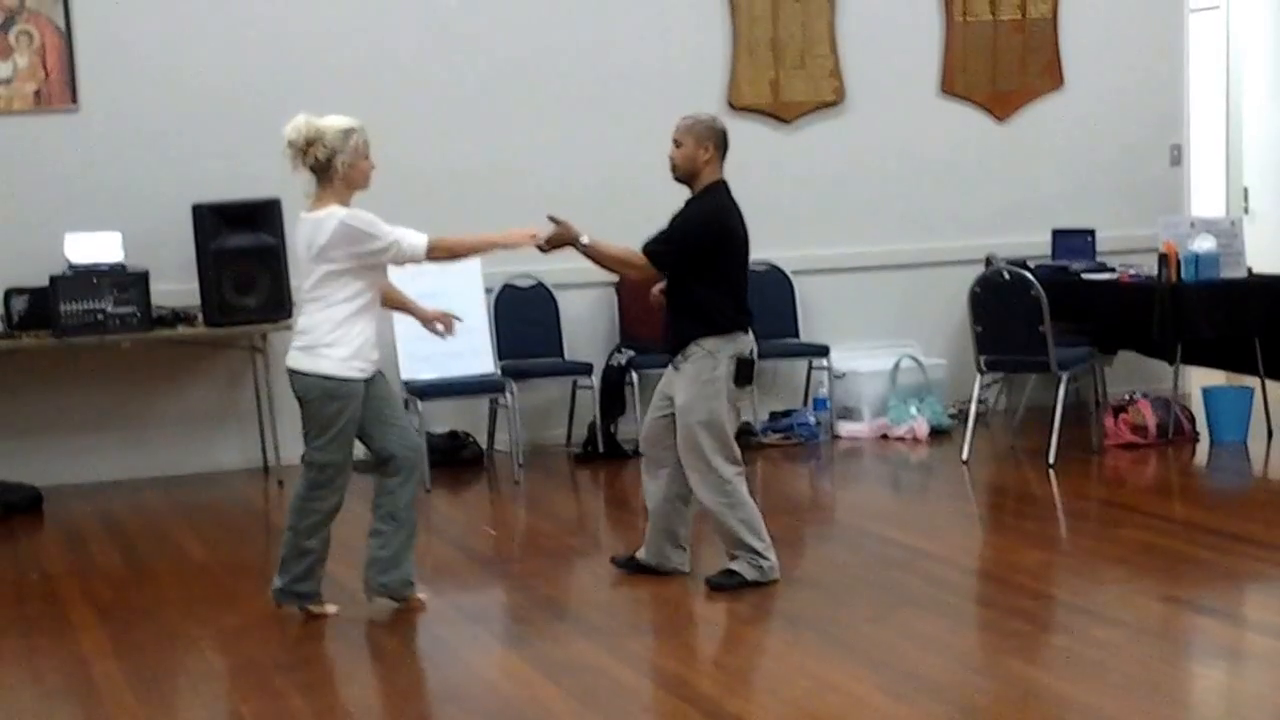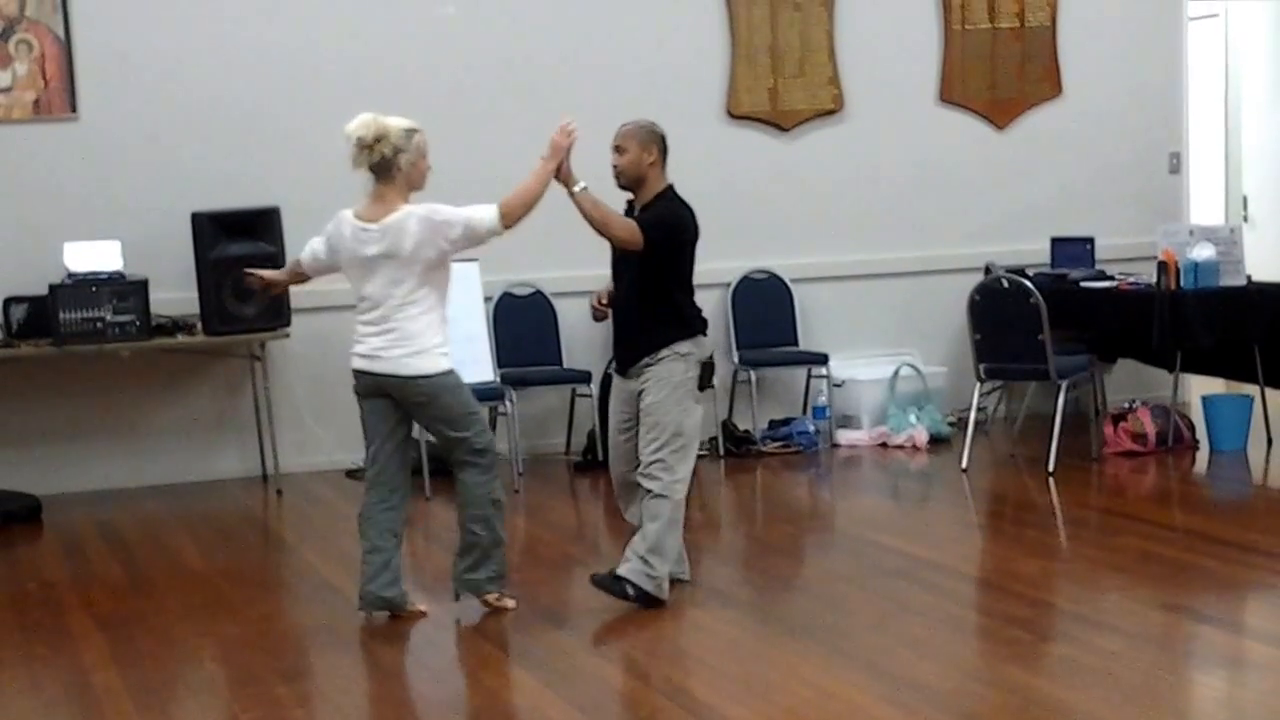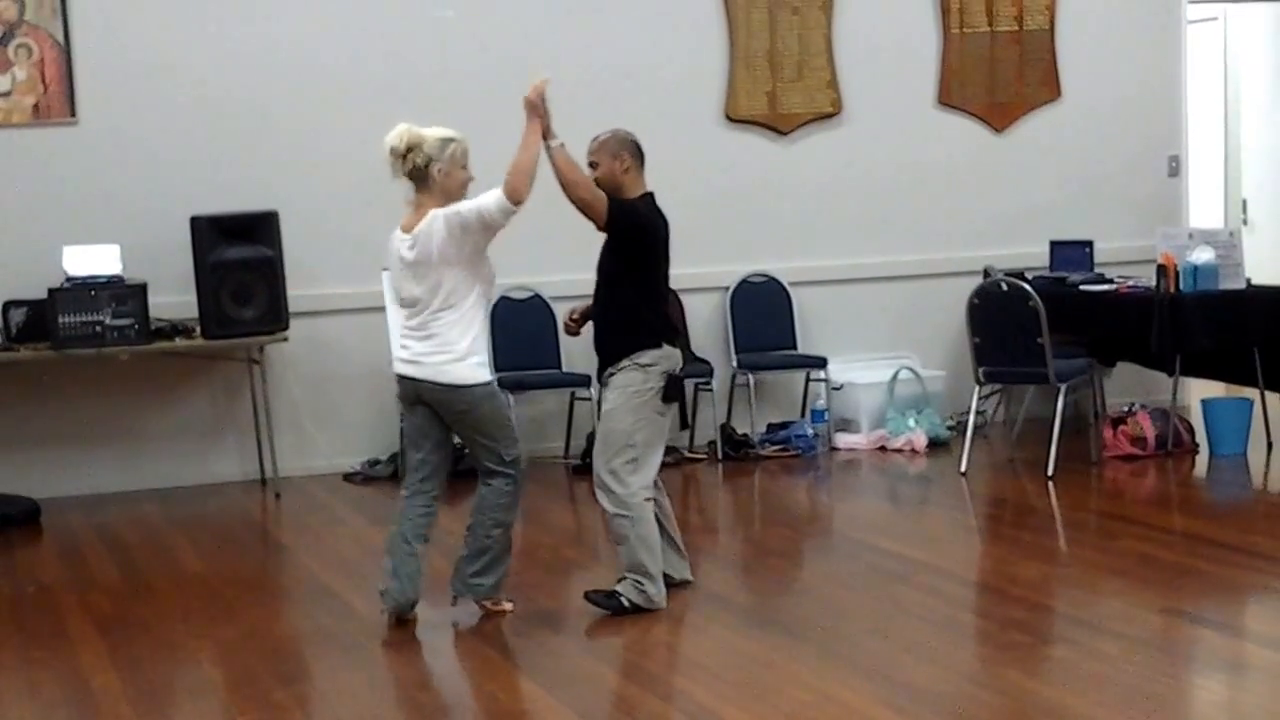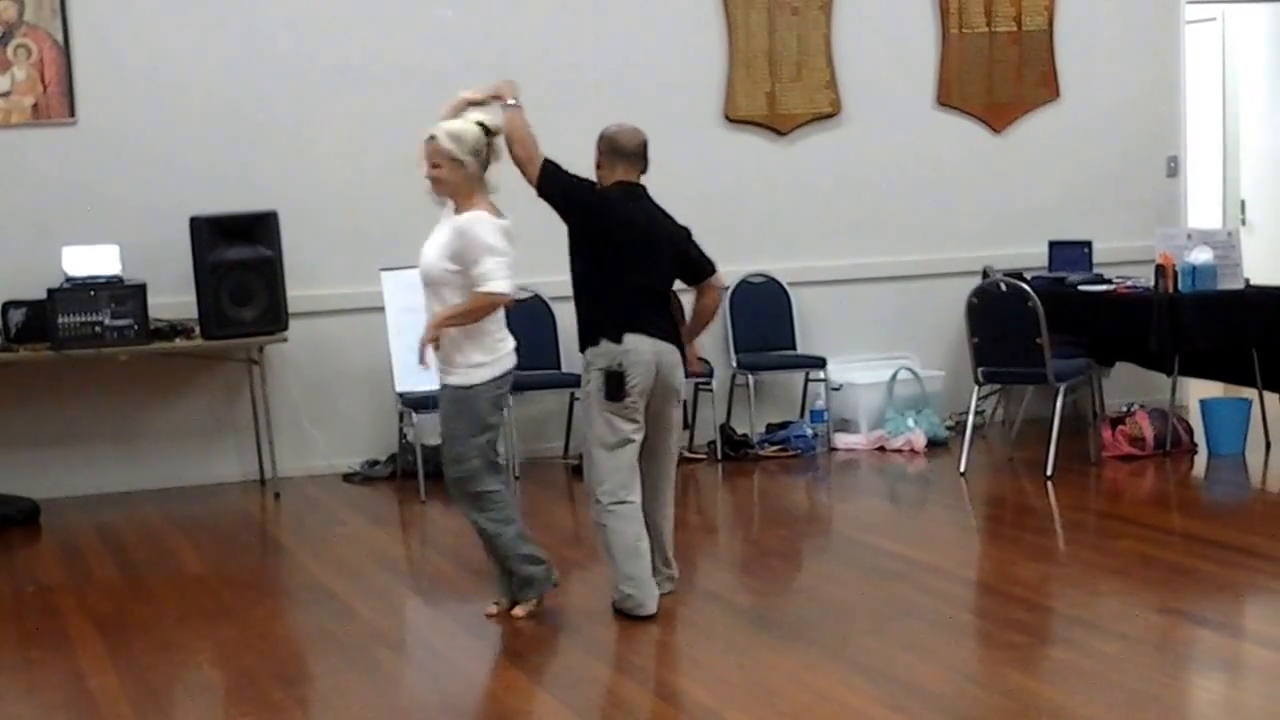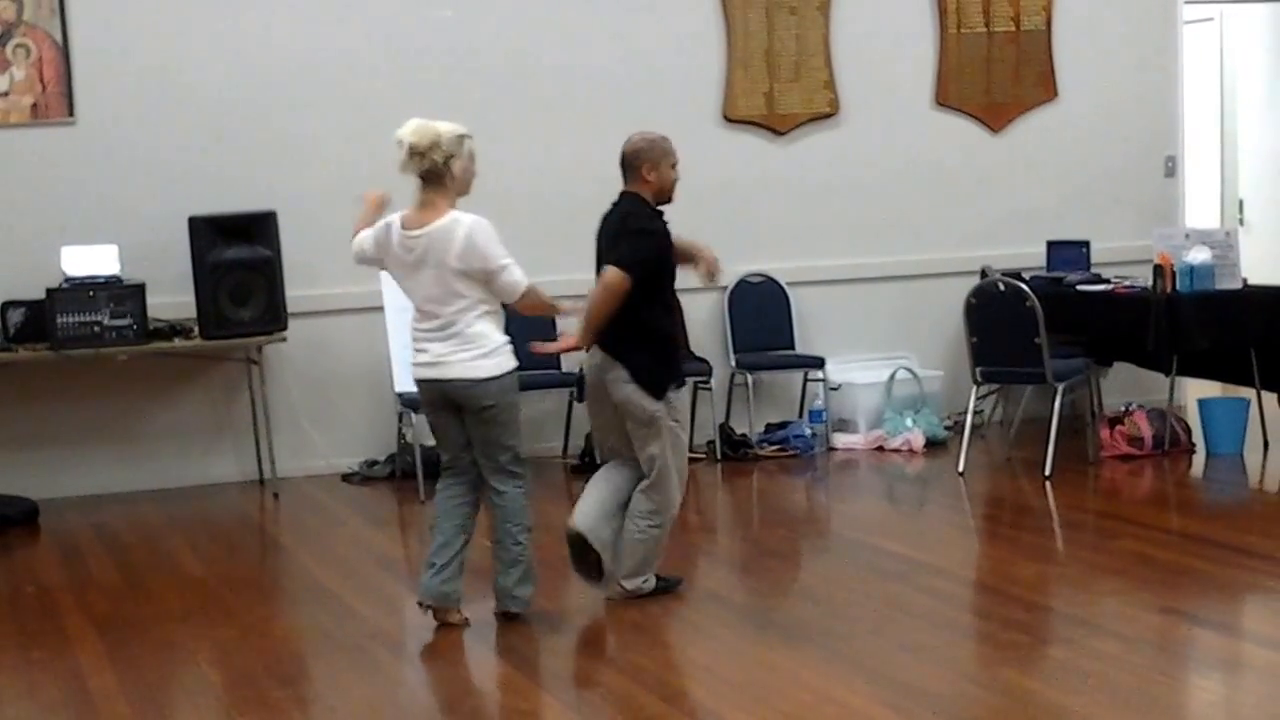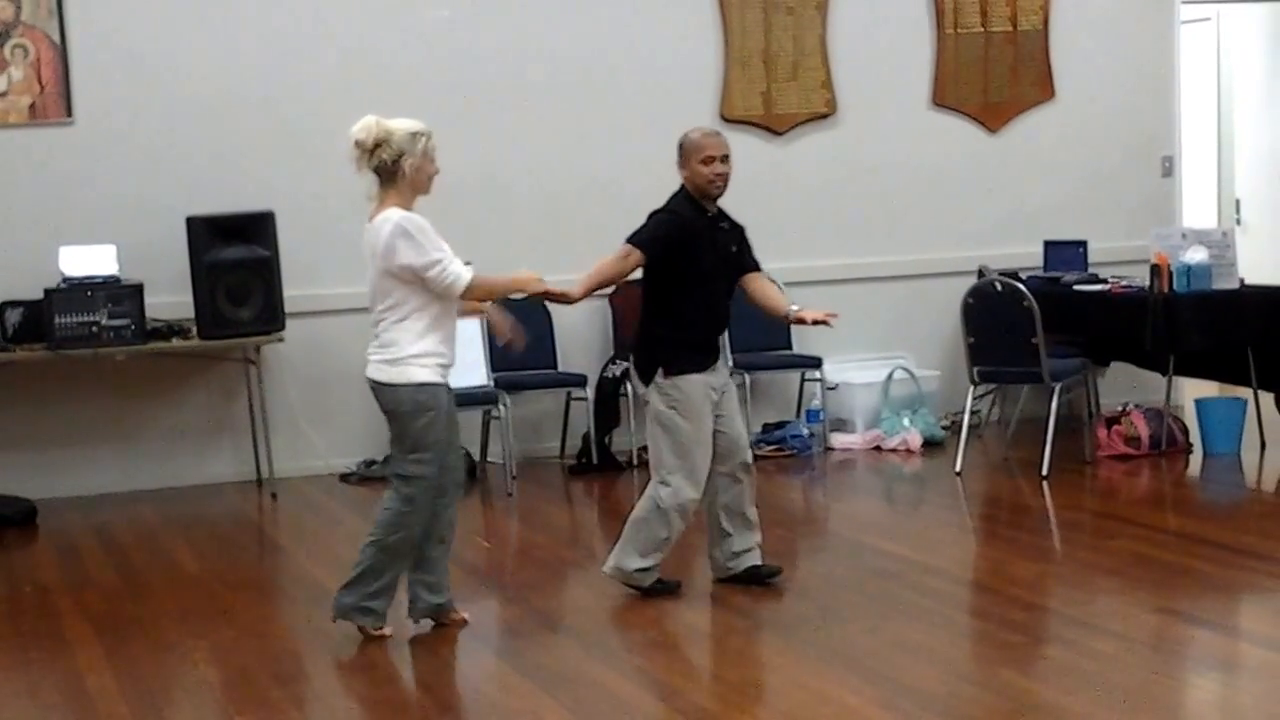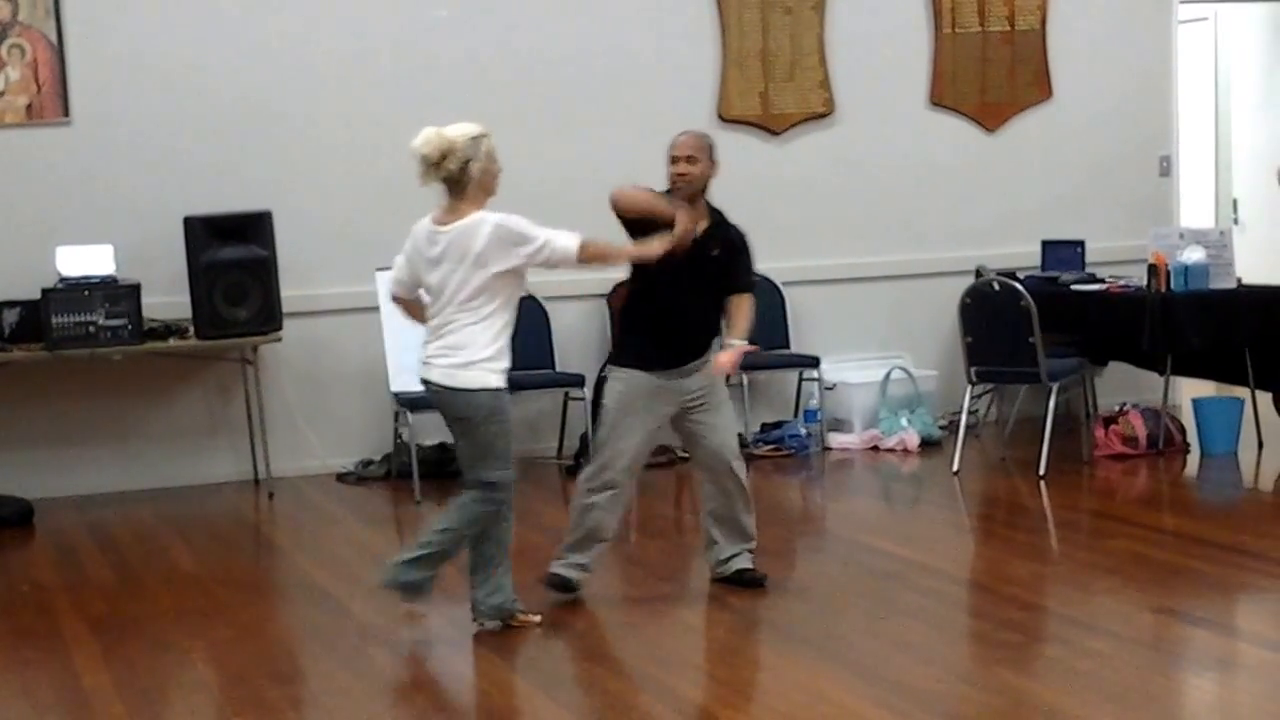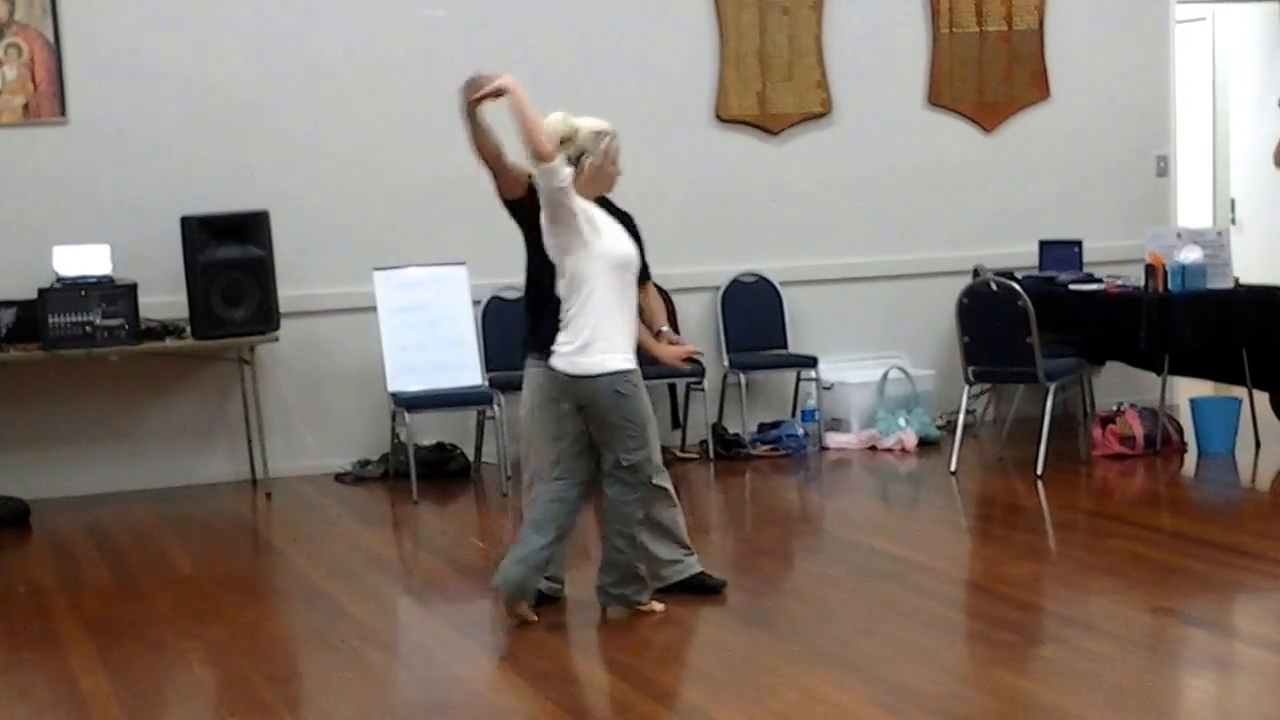
dt=0.5s
person 1, frame 1
left shoulder: (326, 222)
right shoulder: (346, 224)
left elbow: (369, 284)
right elbow: (430, 249)
left wrist: (421, 312)
right wrist: (502, 240)
left hip: (356, 368)
right hip: (327, 371)
left knee: (405, 455)
right knee: (326, 478)
left ankle: (390, 574)
right ankle: (296, 587)
person 1, frame 2
left shoulder: (347, 224)
right shoulder: (426, 223)
left elbow: (302, 267)
right elbow: (506, 215)
left wrist: (275, 277)
right wrist: (549, 163)
left hip: (370, 368)
right hip: (420, 368)
left knee: (385, 474)
right knee: (478, 459)
left ankle: (382, 589)
right ankle: (482, 580)
person 1, frame 3
left shoulder: (403, 234)
right shoulder: (456, 223)
right elbow: (515, 191)
right wrist: (533, 121)
left hip: (418, 374)
right hip: (459, 375)
left knee: (422, 484)
right knee: (503, 469)
left ankle: (399, 592)
right ankle: (478, 585)
person 1, frame 4
left shoulder: (475, 226)
right shoulder: (459, 213)
left elbow: (495, 294)
right elbow: (438, 162)
left wrist: (440, 321)
right wrist: (457, 113)
left hip: (474, 370)
right hip: (465, 369)
left knee: (472, 476)
right knee: (476, 474)
left ankle: (530, 577)
right ankle: (521, 581)
person 1, frame 5
left shoulder: (394, 230)
right shoulder: (471, 229)
left elbow: (361, 249)
right elbow: (518, 293)
left wrist: (371, 210)
right wrist: (560, 313)
left hip: (431, 373)
right hip: (483, 372)
left knee: (458, 475)
right knee: (505, 476)
left ankle: (439, 590)
right ankle: (512, 594)
person 1, frame 6
left shoulder: (386, 224)
right shoulder: (404, 226)
right elbow: (463, 286)
left wrist: (486, 312)
right wrist: (521, 282)
left hip: (411, 374)
right hip: (411, 378)
left knee: (444, 481)
right knee: (415, 488)
left ankle: (431, 598)
right ankle: (360, 602)
person 1, frame 7
left shoulder: (424, 231)
right shoulder: (500, 231)
left elbow: (402, 295)
right elbow: (574, 249)
right wrist: (638, 252)
left hip: (440, 376)
right hip: (475, 383)
left knee: (489, 482)
right knee: (489, 488)
left ankle: (494, 600)
right ankle: (410, 573)
person 1, frame 8
left shoulder: (595, 218)
right shoulder: (566, 214)
right elbow: (546, 156)
right wrist: (513, 96)
left hip: (597, 366)
right hip: (599, 370)
left knee: (570, 476)
right knee: (629, 471)
left ankle: (518, 578)
right ankle: (624, 589)
person 2, frame 1
left shoulder: (707, 214)
right shoulder: (710, 209)
left elbow: (639, 265)
left wrist: (578, 241)
right wrist: (672, 285)
left hip: (713, 353)
right hip: (690, 353)
left knee: (709, 464)
right knee: (661, 451)
left ankle: (755, 560)
right ankle: (664, 551)
person 2, frame 2
left shoulder: (673, 215)
right shoulder: (633, 212)
left elbow: (624, 237)
left wrist: (573, 184)
right wrist: (610, 295)
left hip: (670, 358)
right hip: (630, 360)
left knee: (662, 469)
right knee: (626, 470)
left ankle: (646, 575)
right ankle: (663, 561)
person 2, frame 3
left shoulder: (641, 219)
right shoulder: (632, 223)
left elbow: (583, 197)
left wrist: (549, 136)
right wrist: (588, 311)
left hip: (643, 366)
right hip: (637, 363)
left knee: (619, 479)
right knee: (638, 476)
left ankle: (643, 589)
right ankle: (670, 566)
person 2, frame 4
left shoulder: (590, 205)
right shoulder: (666, 225)
left elbow: (526, 156)
right elbow: (712, 287)
left wrist: (509, 102)
right wrist: (688, 340)
left hip: (615, 358)
right hip: (664, 354)
left knee: (615, 485)
right knee: (657, 478)
left ankle: (637, 594)
right ankle: (661, 573)
person 2, frame 5
left shoulder: (626, 218)
right shoulder: (645, 228)
right elbow: (613, 282)
left wrist: (695, 253)
right wrist: (585, 336)
left hip: (608, 366)
right hip: (644, 372)
left knee: (625, 460)
right knee: (663, 478)
left ankle: (588, 526)
right ankle: (631, 578)
person 2, frame 6
left shoulder: (728, 228)
right shoulder: (674, 220)
left elbow: (752, 280)
right elbow: (628, 257)
left wrist: (793, 312)
right wrist: (579, 291)
left hip: (710, 363)
right hip: (672, 368)
left knee: (733, 462)
right knee: (682, 478)
left ankle: (737, 558)
right ankle: (634, 564)
person 2, frame 7
left shoulder: (730, 237)
right shoulder: (648, 213)
left elbow: (740, 299)
right elbow: (621, 198)
left wrist: (735, 342)
right wrist: (671, 214)
left hip: (699, 372)
right hip: (638, 372)
left knee: (726, 467)
right knee: (610, 474)
left ankle: (732, 557)
right ankle: (570, 565)
person 2, frame 8
left shoulder: (617, 221)
right shoulder: (536, 205)
left elbow: (642, 286)
right elbow: (495, 162)
left wrist: (662, 333)
right wrist: (473, 109)
right hip: (550, 365)
left knee: (646, 469)
right knee: (542, 479)
left ankle: (675, 566)
right ankle: (542, 577)
